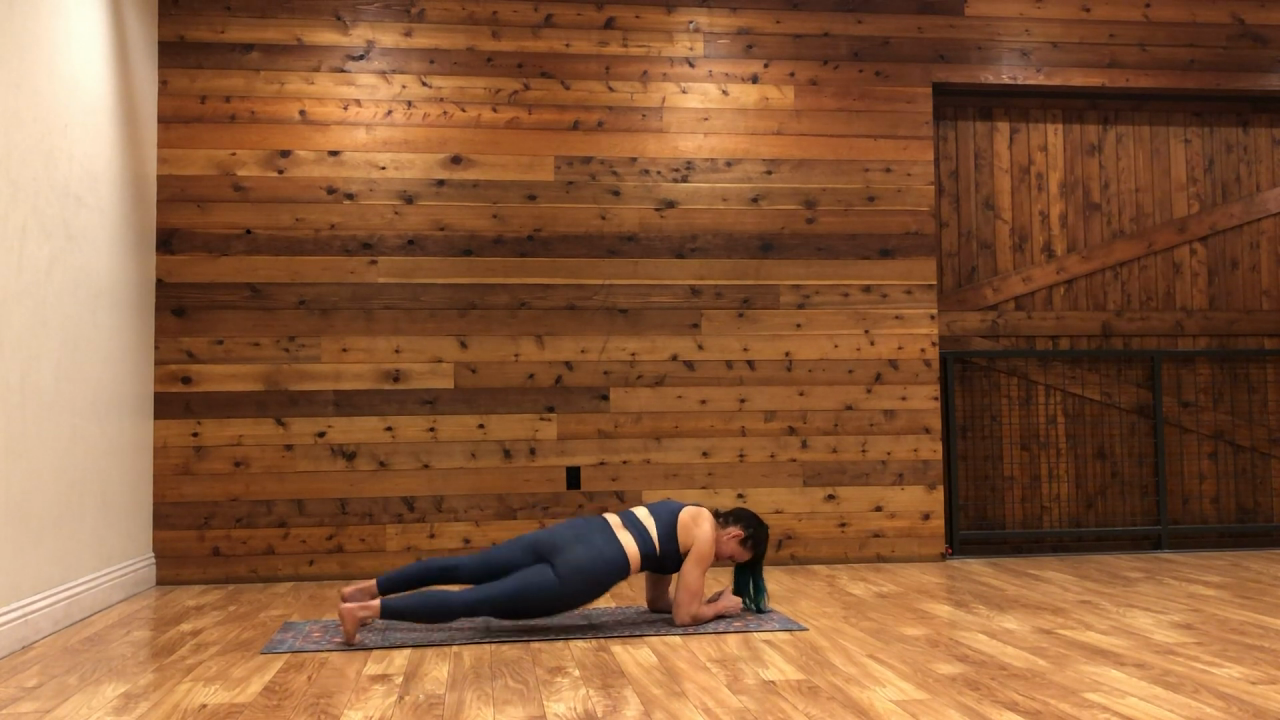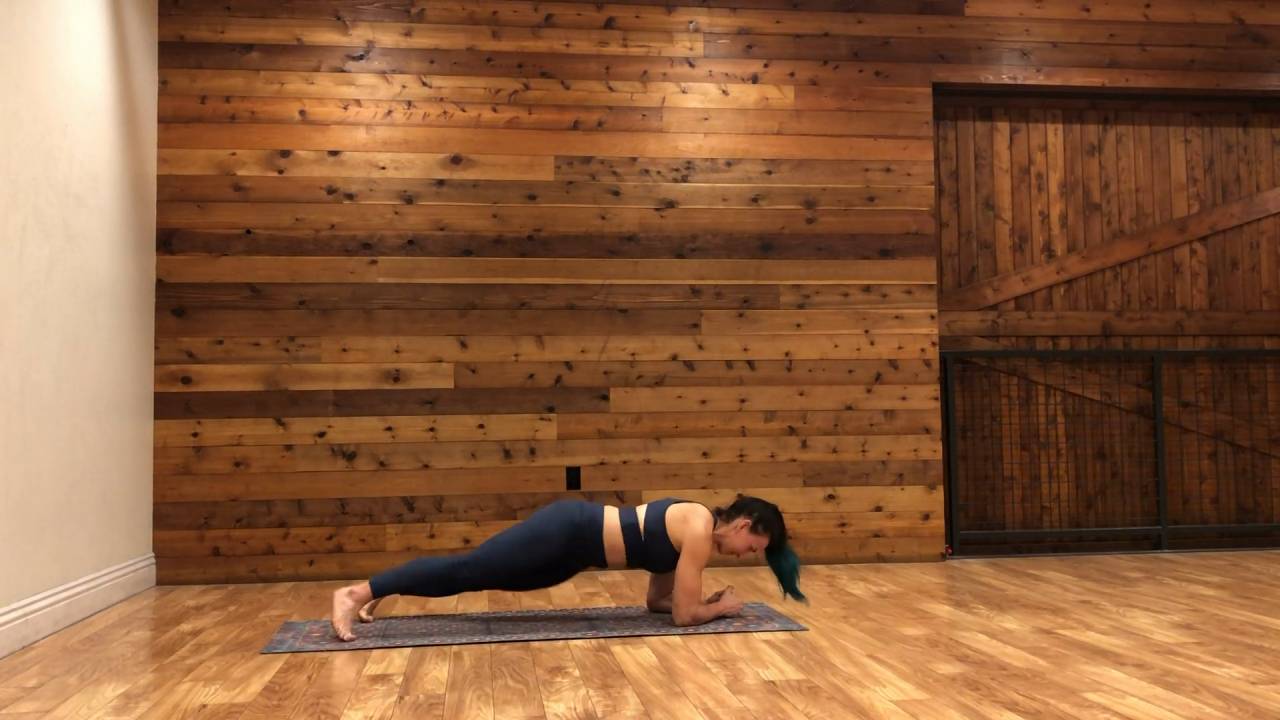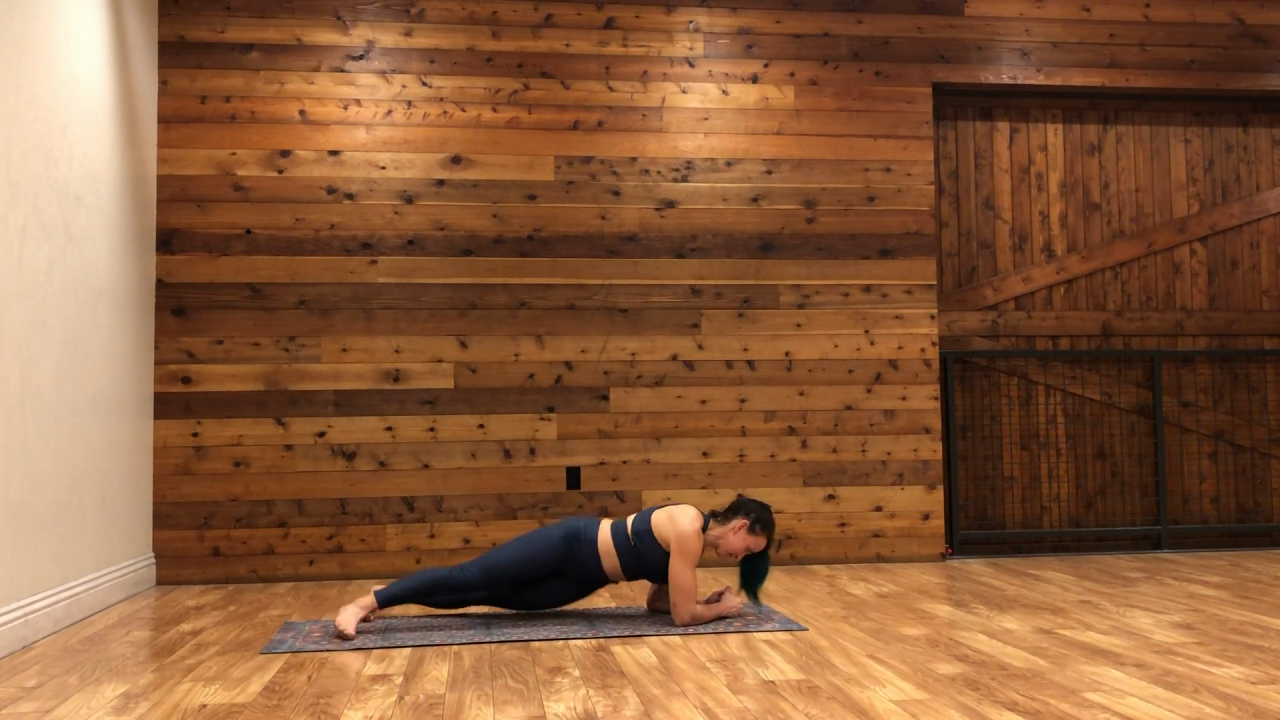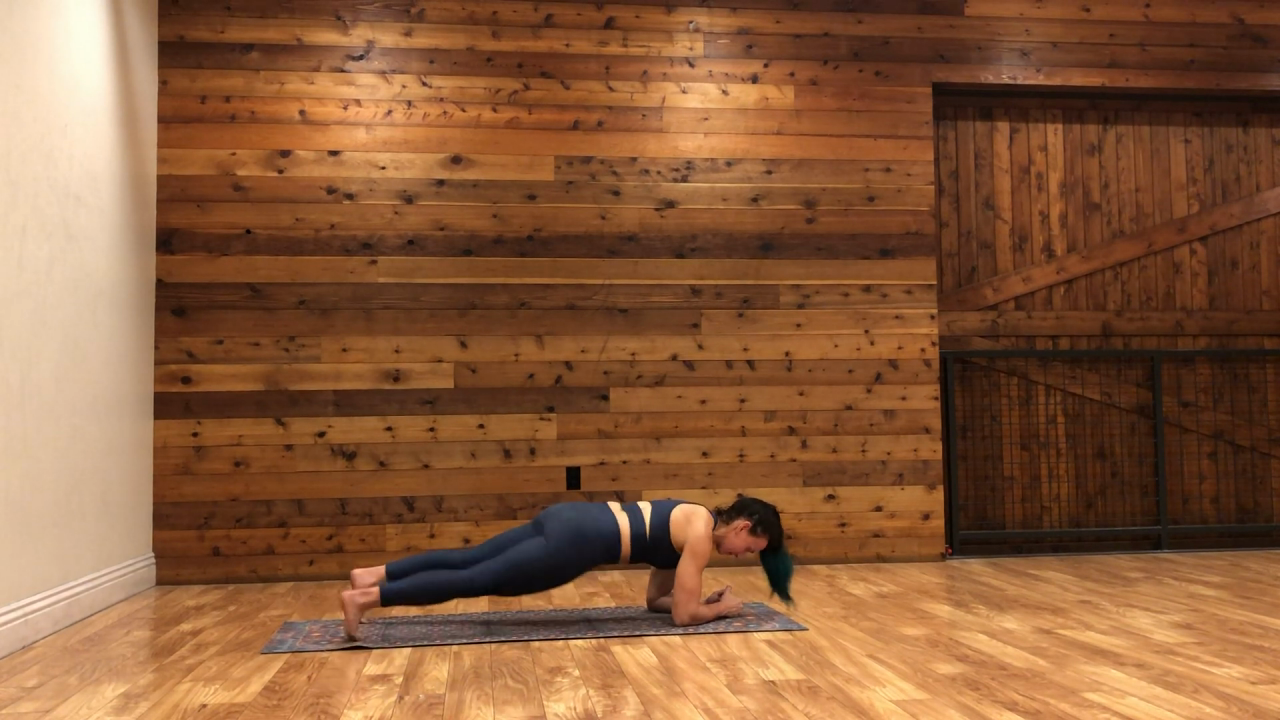
dt=0.4s
person 1, frame 1
left shoulder: (685, 517)
right shoulder: (705, 535)
left elbow: (657, 600)
right elbow: (684, 615)
left wrist: (705, 600)
right wrist: (721, 607)
left hip: (568, 534)
right hip: (584, 566)
left knee: (463, 570)
right knee: (474, 600)
left ankle: (367, 588)
right ankle: (364, 608)
person 1, frame 2
left shoulder: (691, 527)
right shoulder: (699, 531)
left elbow: (658, 600)
right elbow: (684, 614)
left wrist: (707, 599)
right wrist: (721, 607)
left hip: (578, 545)
right hip: (569, 529)
left knee: (479, 578)
right knee: (465, 570)
left ankle: (375, 592)
right ankle: (356, 593)
person 1, frame 3
left shoulder: (692, 534)
right shoulder: (687, 530)
left elbow: (658, 601)
right elbow: (683, 615)
left wrist: (704, 600)
right wrist: (721, 607)
left hip: (581, 577)
right hip: (568, 545)
left knee: (482, 597)
right knee: (468, 579)
left ankle: (380, 598)
right ankle: (371, 601)
person 1, frame 4
left shoulder: (688, 519)
right shoulder: (702, 532)
left elbow: (657, 598)
right elbow: (683, 614)
left wrist: (703, 598)
right wrist: (721, 607)
left hip: (569, 517)
right hip: (578, 539)
left knee: (466, 561)
right knee: (470, 581)
left ankle: (375, 575)
right ankle: (365, 598)
